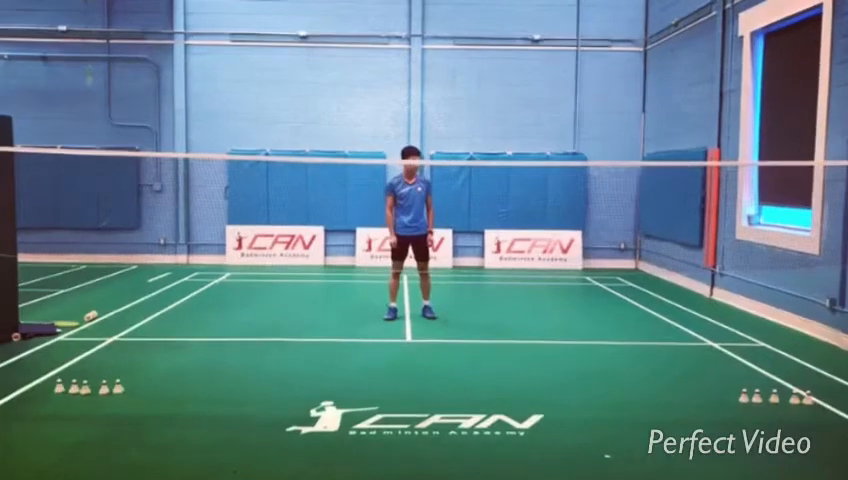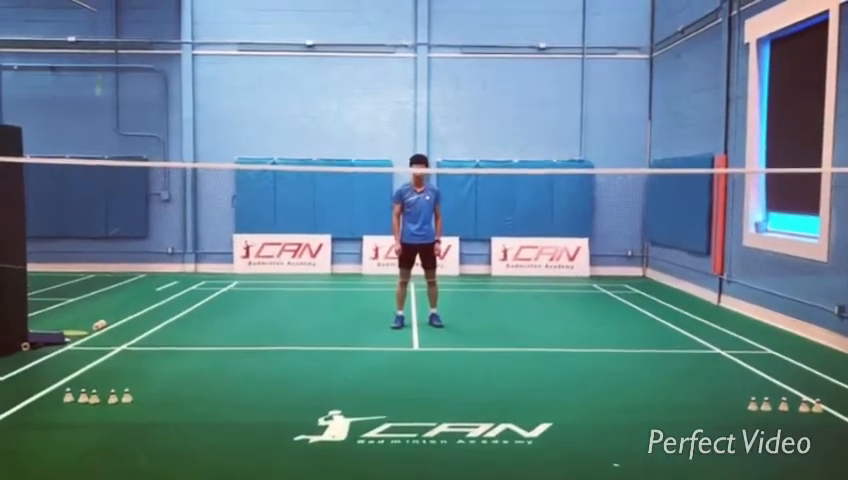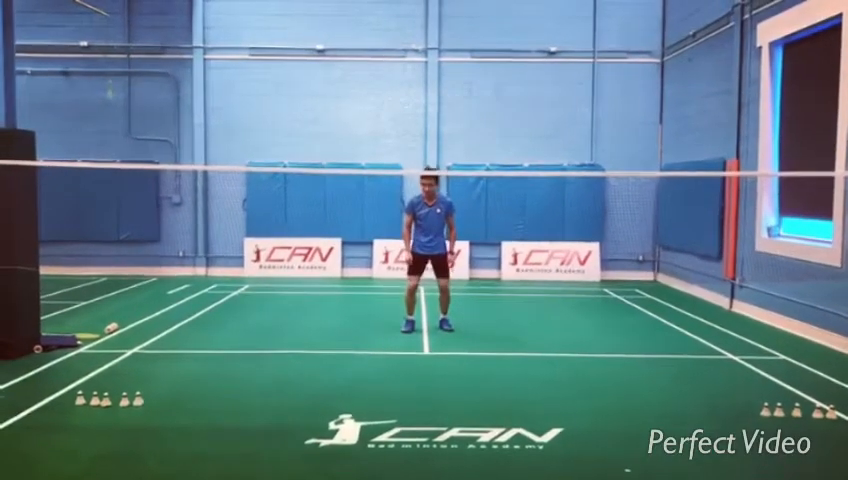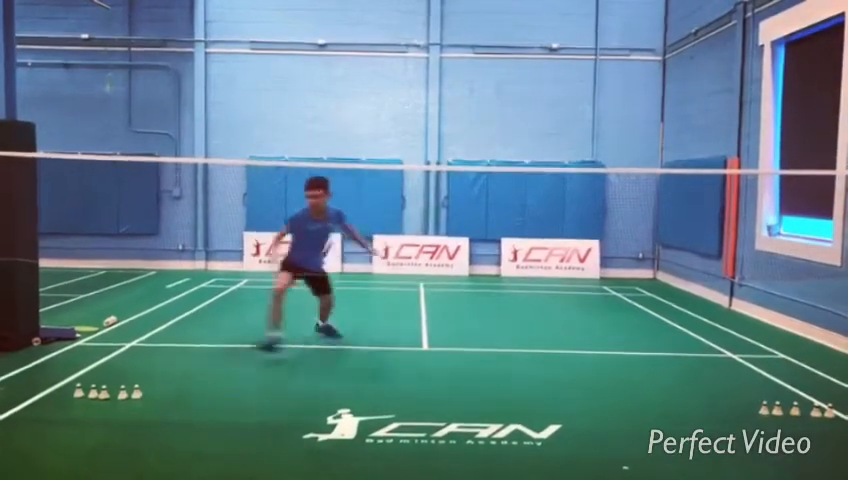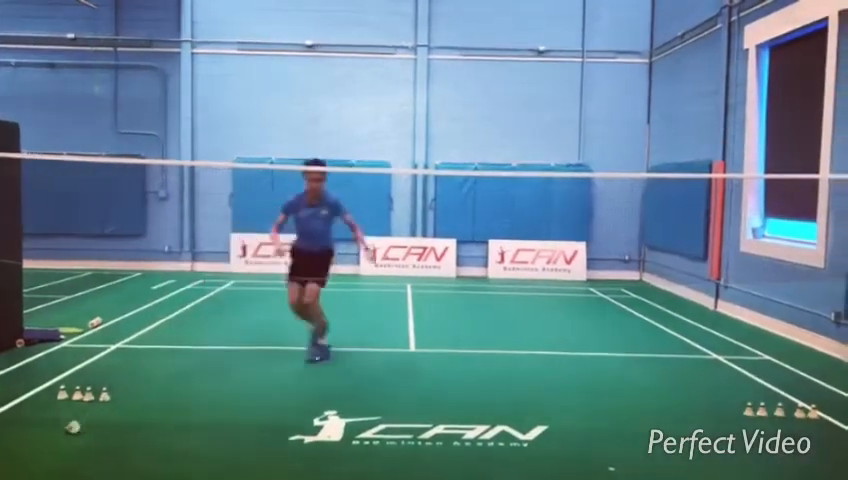
dt=1s
person 1, frame 1
left shoulder: (425, 183)
right shoulder: (393, 184)
left elbow: (429, 208)
right elbow: (389, 210)
left wrist: (430, 231)
right wrist: (392, 234)
left hip: (420, 233)
right hip: (400, 233)
left knee: (424, 270)
right knee: (395, 271)
left ankle: (426, 305)
right ankle: (392, 307)
person 1, frame 2
left shoulder: (434, 191)
right shoulder: (402, 191)
left elbow: (438, 217)
right elbow: (396, 217)
left wrist: (438, 240)
right wrist: (397, 241)
left hip: (428, 242)
right hip: (407, 242)
left knee: (431, 279)
right knee: (403, 279)
left ankle: (433, 314)
right ankle: (399, 315)
person 1, frame 3
left shoulder: (446, 203)
right shoulder: (413, 203)
left elbow: (452, 229)
right elbow: (407, 228)
left wrist: (451, 252)
right wrist: (407, 250)
left hip: (440, 251)
right hip: (418, 251)
left knee: (444, 287)
right knee: (411, 286)
left ankle: (444, 319)
right ankle: (410, 319)
person 1, frame 4
left shoulder: (336, 215)
right shoulder: (298, 218)
left elbow: (348, 230)
right elbow: (280, 236)
left wrist: (367, 246)
right wrist: (273, 249)
left hip: (315, 266)
right hip: (293, 262)
left knee: (328, 305)
right knee: (279, 288)
left ankle: (323, 324)
right ankle: (274, 335)
person 1, frame 5
left shoulder: (332, 203)
right shoulder: (294, 203)
left elbow: (352, 225)
right elbow: (276, 228)
left wrist: (364, 245)
right wrist: (277, 243)
left hip: (322, 253)
right hip: (301, 252)
left knee: (310, 300)
right knee: (294, 303)
left ankle: (321, 341)
right ankle: (319, 325)
